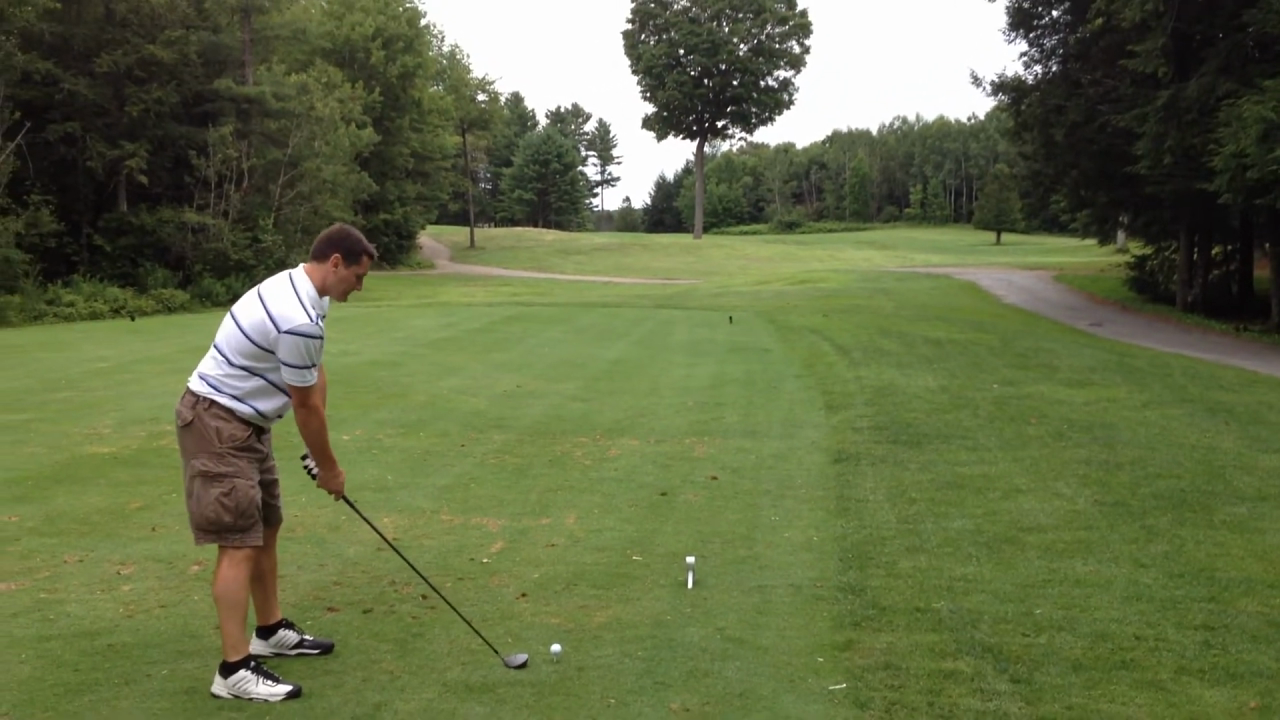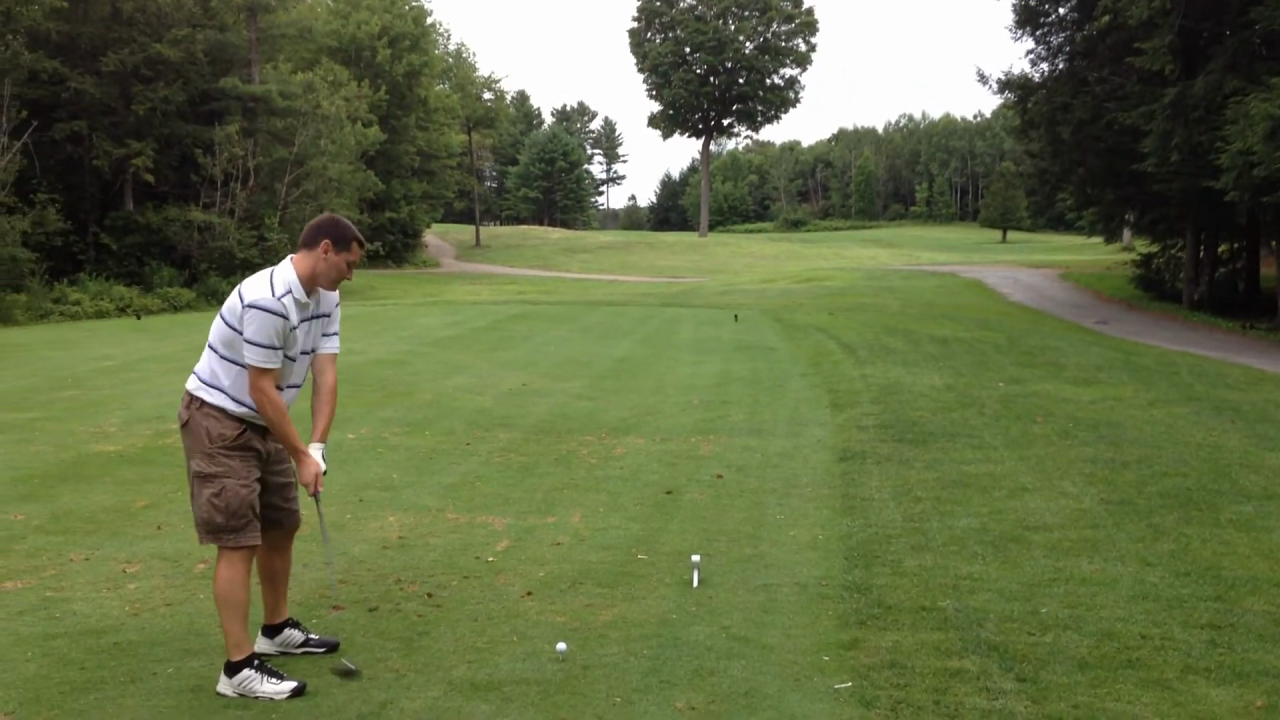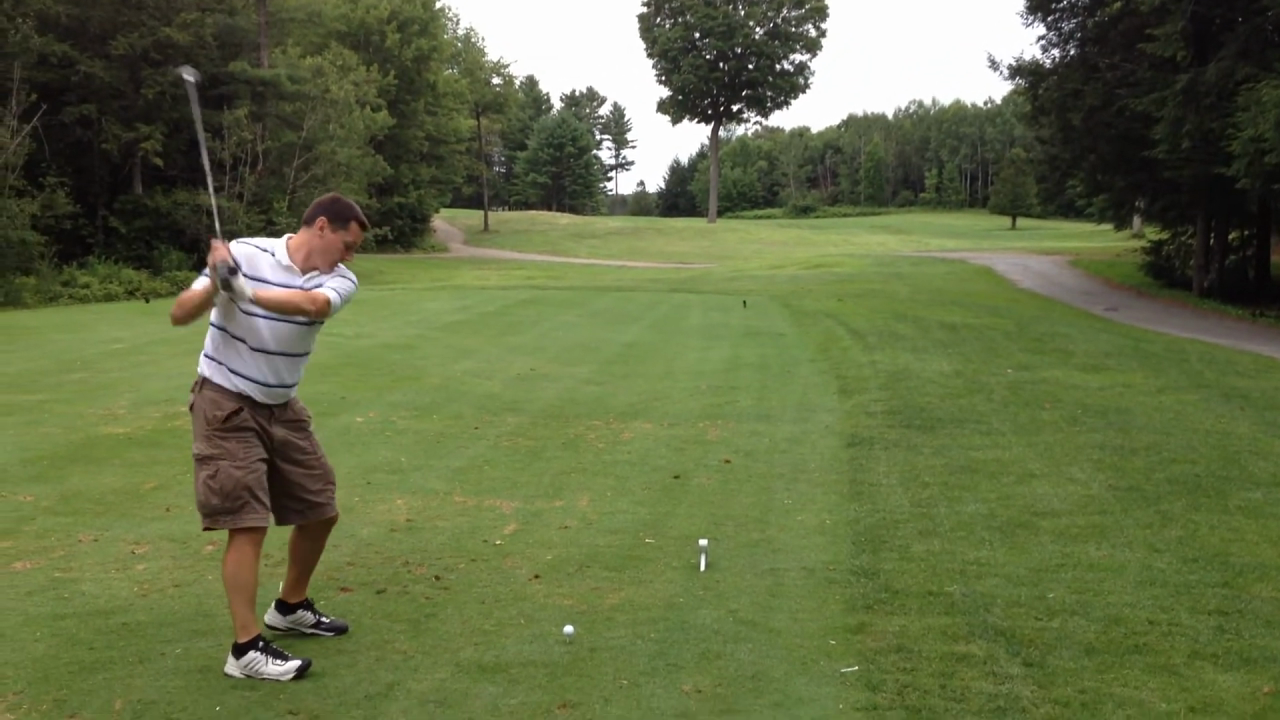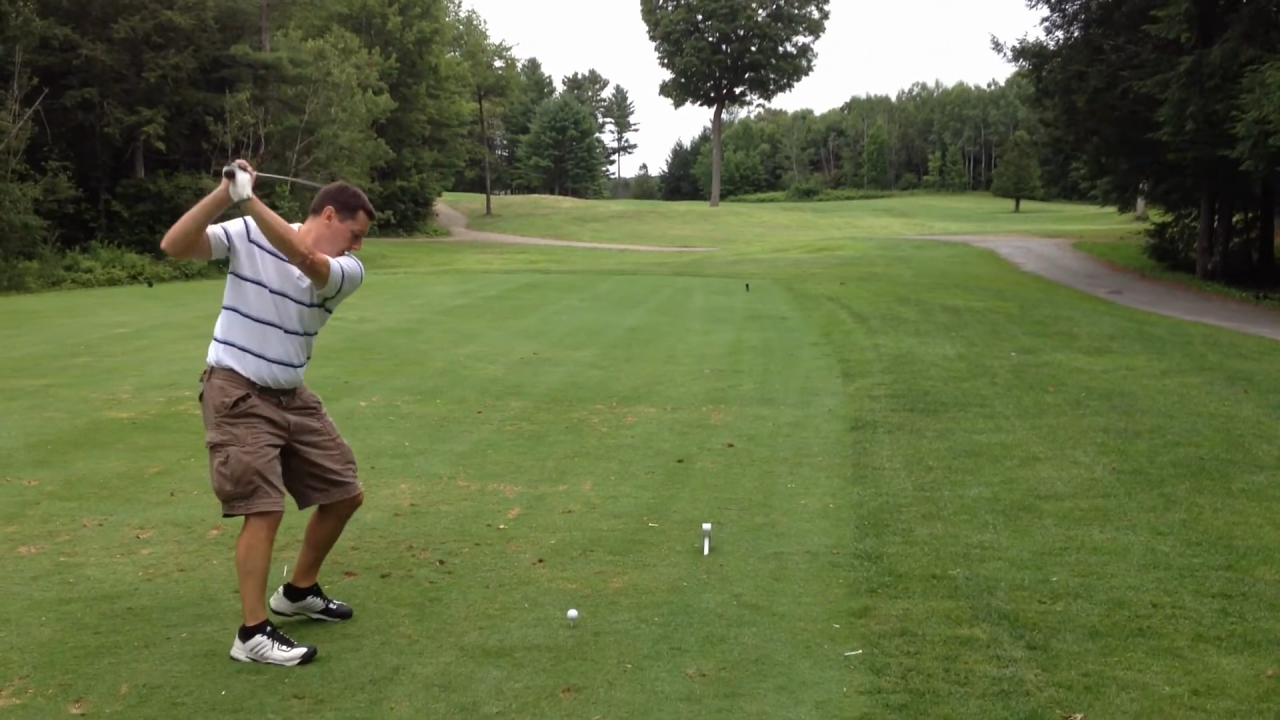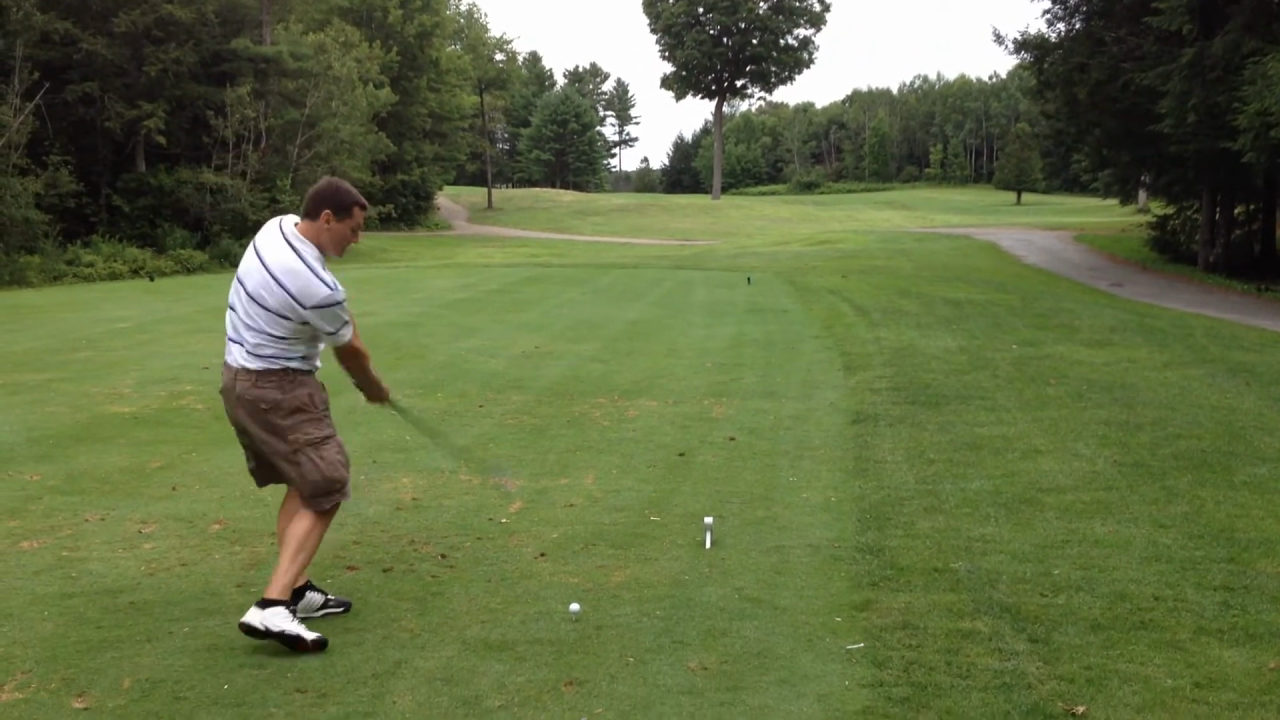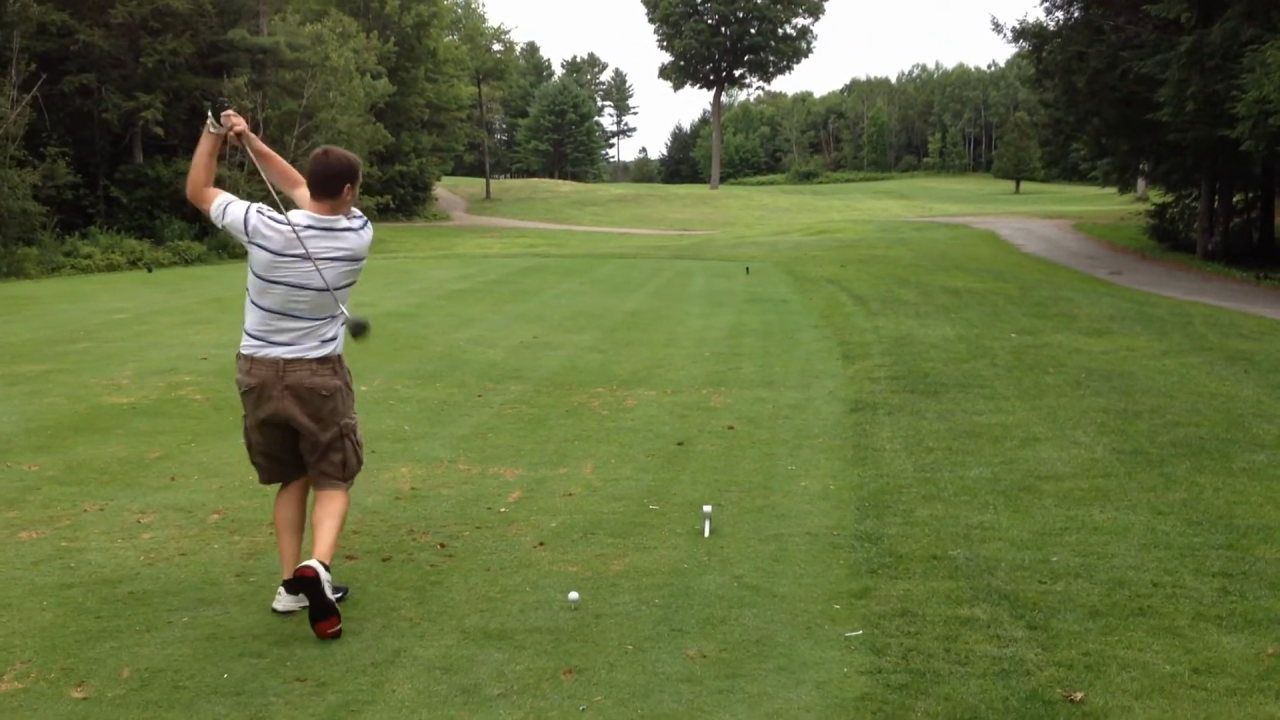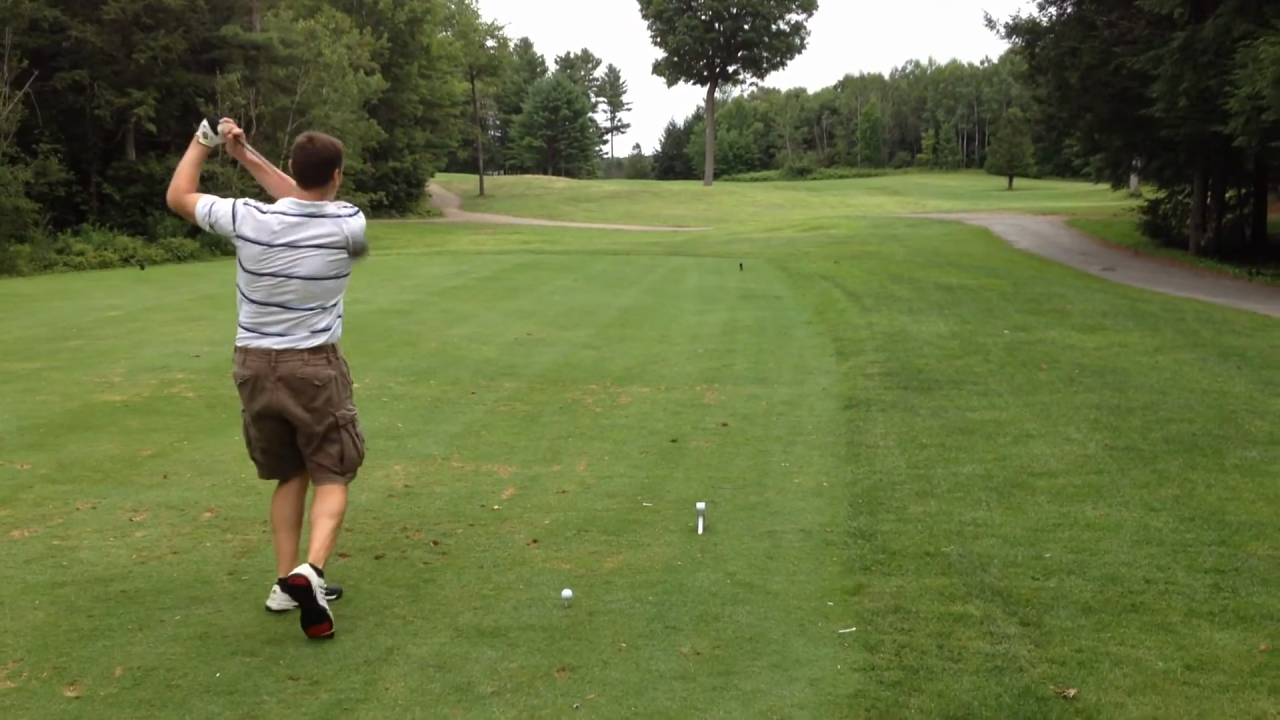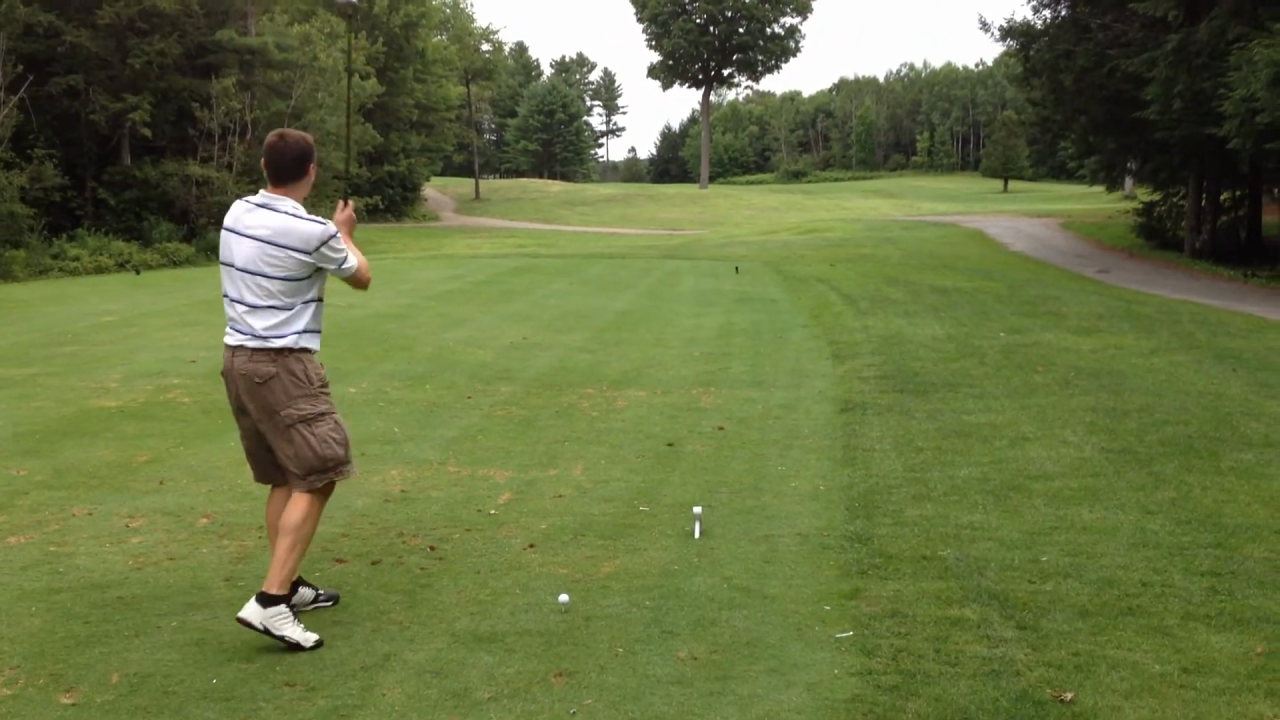
dt=0.3s
person 1, frame 1
left shoulder: (301, 289)
right shoulder: (297, 321)
left elbow: (314, 379)
right elbow: (305, 405)
left wrist: (320, 454)
right wrist: (329, 466)
left hip: (244, 421)
right hip: (218, 421)
left knee: (265, 529)
right knee: (239, 542)
left ankle: (271, 630)
right ankle: (234, 668)
person 1, frame 2
left shoulder: (324, 299)
right shoulder: (267, 300)
left elbow: (325, 374)
right elbow: (263, 389)
left wrist: (317, 445)
right wrist: (301, 456)
left hip: (258, 424)
right hip: (217, 422)
left knee: (278, 528)
right knee: (238, 542)
left ankle: (277, 629)
right ankle: (238, 668)
person 1, frame 3
left shoulder: (341, 284)
right shoulder: (239, 258)
left elbow: (307, 304)
right elbow: (179, 313)
left wrist: (252, 292)
right wrist: (213, 283)
left hip: (283, 410)
right hip: (226, 405)
left knee: (320, 513)
right knee: (249, 526)
left ankle: (290, 607)
right ankle: (246, 650)
person 1, frame 4
left shoulder: (348, 271)
right shoulder: (248, 235)
left elbow: (306, 259)
right elbow: (174, 247)
left wrist: (250, 202)
right wrist: (225, 194)
left hip: (291, 396)
right hip: (236, 392)
left knee: (345, 494)
right knee: (264, 510)
left ankle: (299, 591)
right ankle: (252, 633)
person 1, frame 5
left shoulder: (278, 226)
right shoulder: (320, 289)
right elbow: (348, 349)
right wrist: (373, 386)
left hip: (241, 381)
right hip: (278, 391)
left knee: (301, 486)
right knee: (323, 495)
left ankle: (296, 593)
right ankle: (271, 607)
person 1, frame 6
left shoulder: (266, 228)
right shoulder: (358, 232)
left elbow: (198, 192)
right elbow: (302, 192)
left wrist: (213, 131)
right wrist: (251, 141)
left hip: (260, 373)
right hip: (319, 375)
left knee: (291, 477)
right knee: (333, 479)
left ankle: (293, 583)
right ankle: (317, 566)
person 1, frame 7
left shoulder: (248, 219)
right shoulder: (351, 224)
left elbow: (178, 196)
left wrist: (205, 138)
right wrist: (245, 152)
left hip: (255, 364)
right hip: (314, 366)
left knee: (288, 474)
right knee: (332, 474)
left ankle: (288, 579)
right ankle: (311, 571)
person 1, frame 8
left shoulder: (238, 213)
right shoulder: (312, 231)
right elbow: (361, 277)
right wrist: (346, 231)
left hip: (241, 360)
right hip: (282, 366)
left knee: (286, 478)
right knee: (315, 478)
left ankle: (287, 586)
right ankle: (268, 600)
